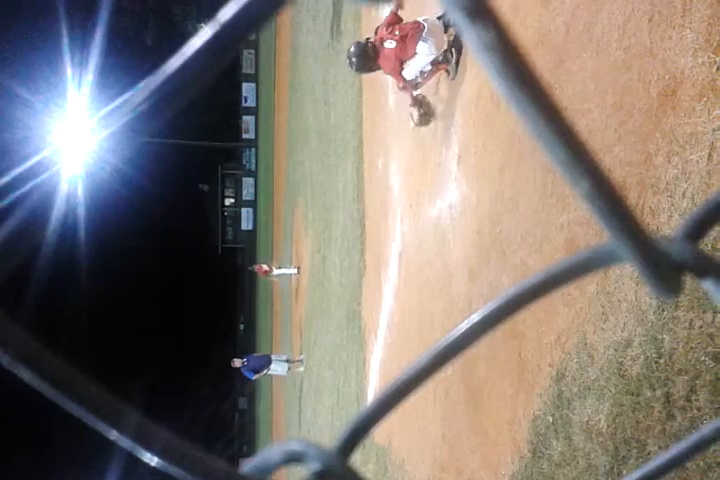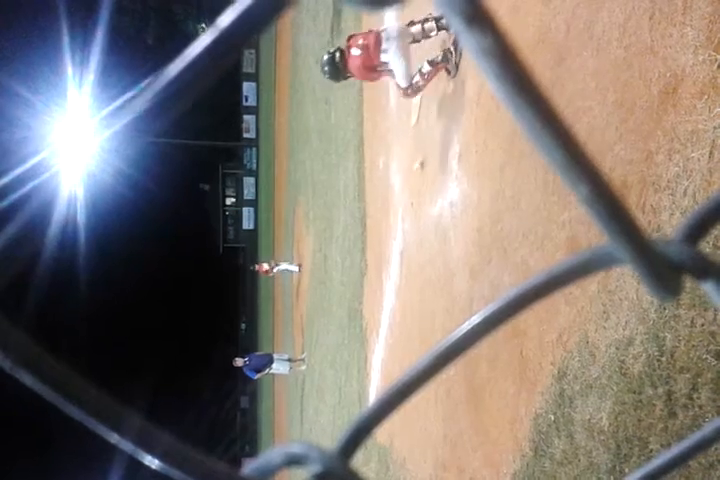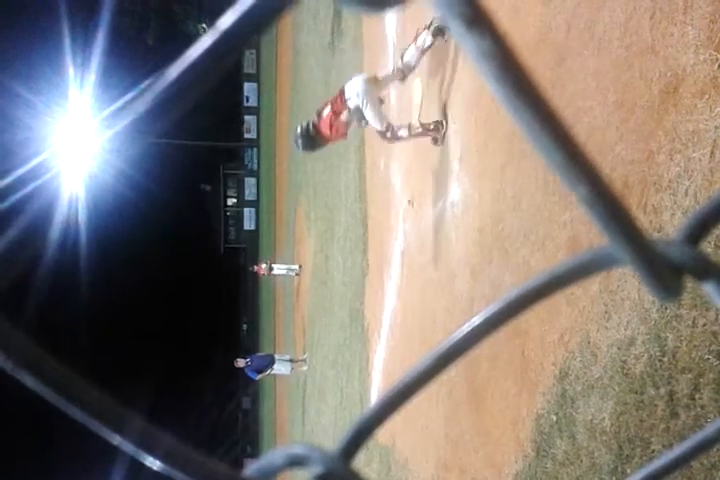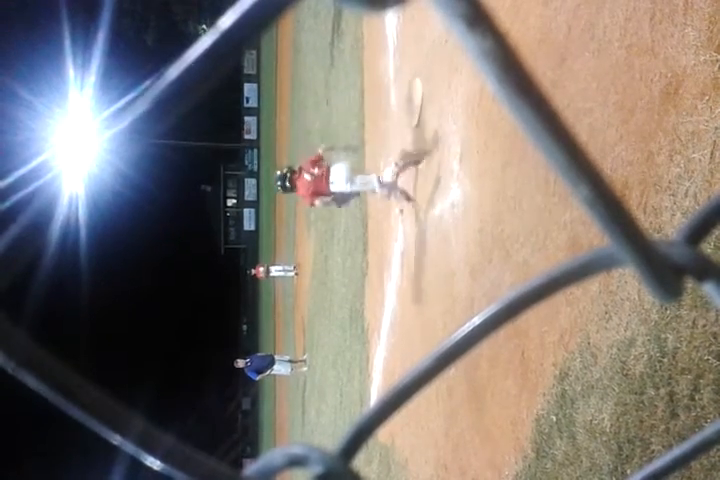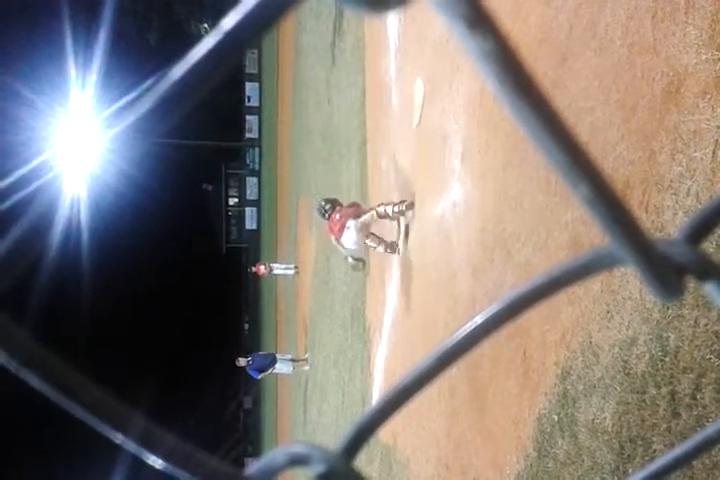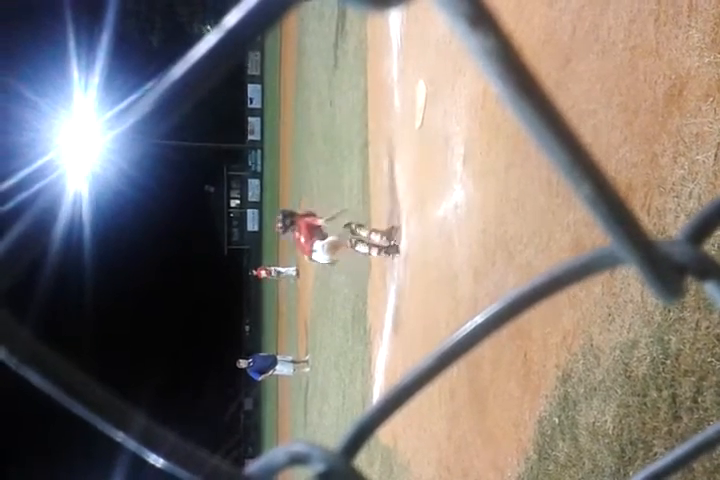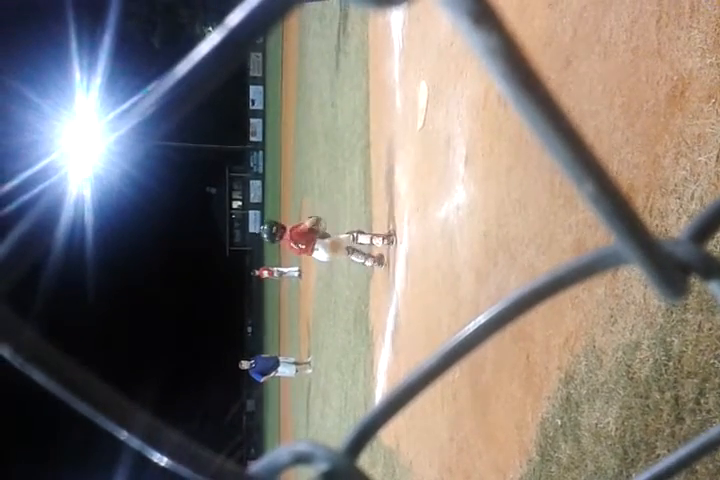
dt=0.4s
person 1, frame 1
left shoulder: (388, 64)
right shoulder: (382, 31)
left elbow: (403, 84)
left wrist: (411, 96)
left hip: (430, 46)
left knee: (409, 81)
left ankle: (446, 59)
right ankle: (444, 22)
person 1, frame 2
left shoulder: (358, 70)
right shoulder: (352, 42)
left elbow: (389, 74)
left hip: (393, 51)
left knee: (407, 90)
left ankle: (444, 58)
right ankle: (438, 24)
person 1, frame 3
left shoulder: (329, 130)
right shoulder: (325, 116)
left elbow: (346, 116)
left hip: (359, 95)
right hip: (360, 84)
left knee: (389, 134)
right knee: (402, 70)
left ankle: (434, 129)
person 1, frame 4
left shoulder: (303, 191)
right shoulder: (306, 167)
left elbow: (319, 202)
right elbow: (322, 152)
left wrist: (333, 201)
left hip: (340, 181)
right hip: (342, 169)
left knee: (378, 183)
person 1, frame 5
left shoulder: (330, 225)
right shoulder: (351, 207)
left elbow: (335, 240)
right elbow: (366, 211)
left wrist: (348, 255)
left hip: (351, 242)
left knee: (364, 236)
right knee: (377, 211)
left ankle: (389, 248)
right ankle: (399, 208)
person 1, frame 6
left shoulder: (297, 235)
right shoulder: (303, 219)
left elbow: (307, 255)
right elbow: (323, 221)
right wrist: (339, 213)
left hip: (320, 256)
right hip: (324, 247)
left knee: (353, 242)
right knee: (352, 228)
left ankle: (384, 250)
right ankle: (385, 237)
person 1, frame 7
left shoulder: (286, 243)
right shoulder: (291, 232)
right elbow: (309, 223)
right wrist: (316, 219)
left hip: (319, 254)
right hip: (323, 246)
left knee: (350, 250)
right knee: (354, 236)
left ankle: (374, 261)
right ankle: (383, 239)
